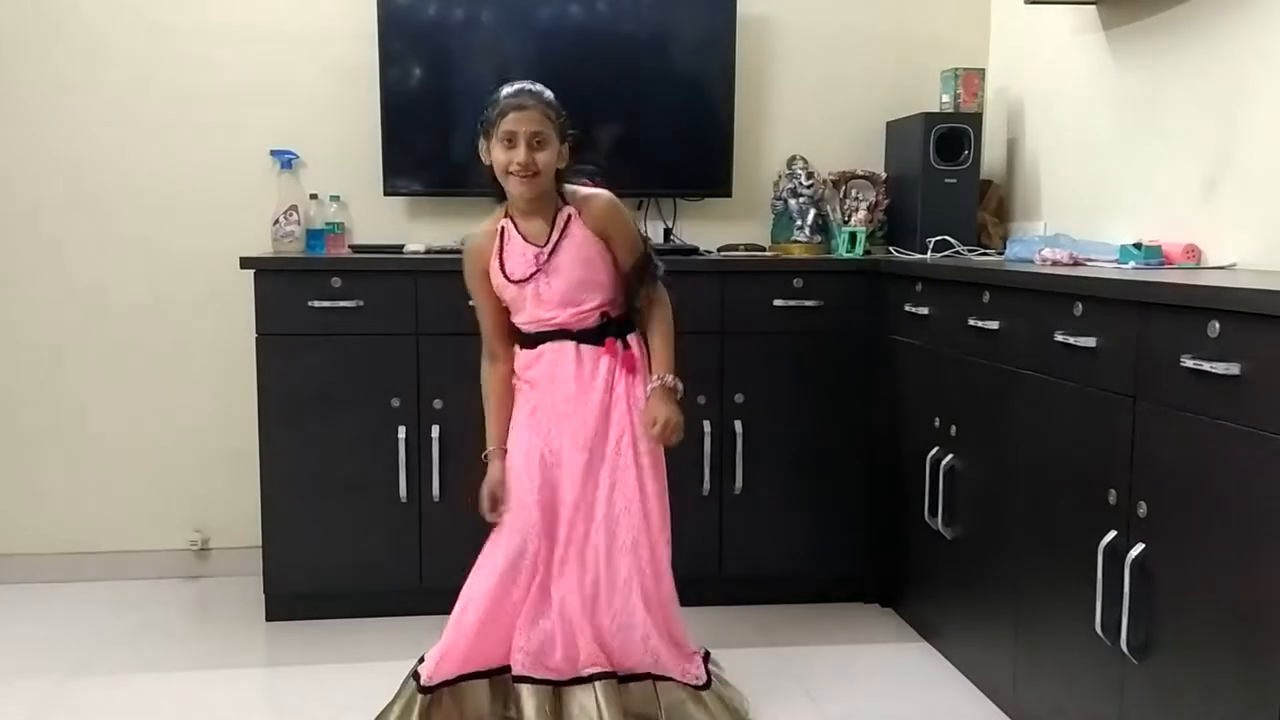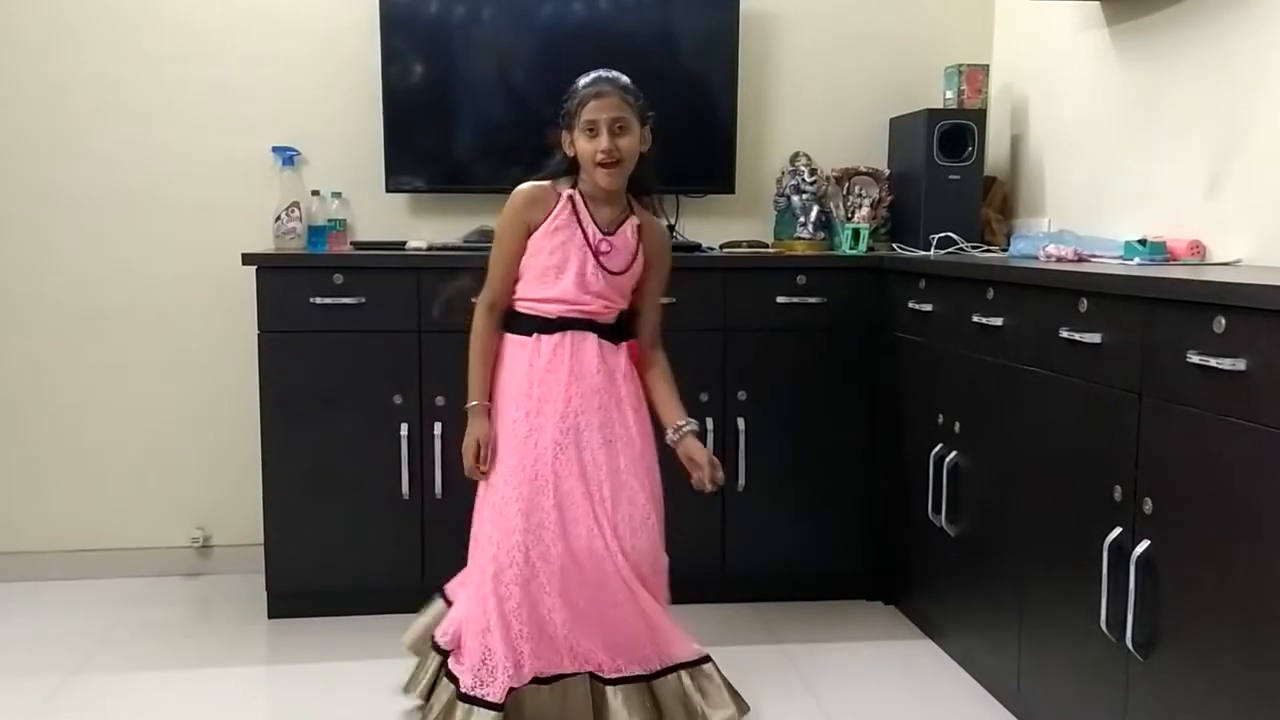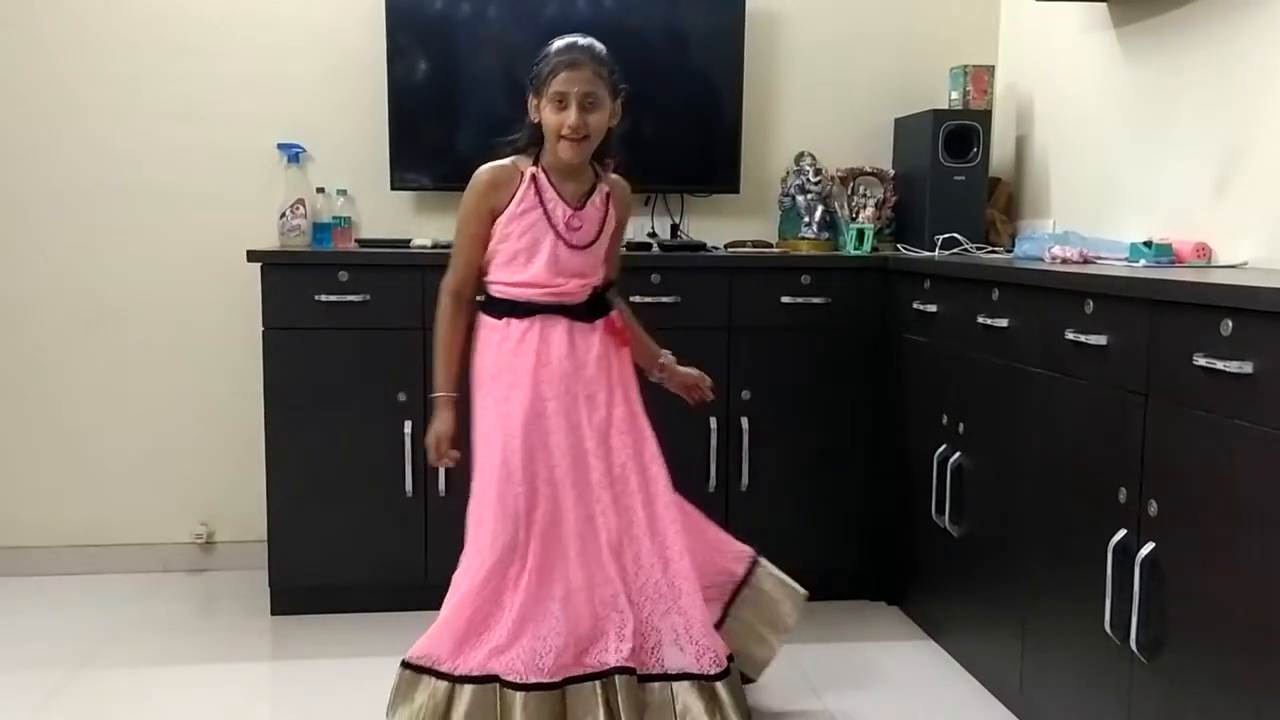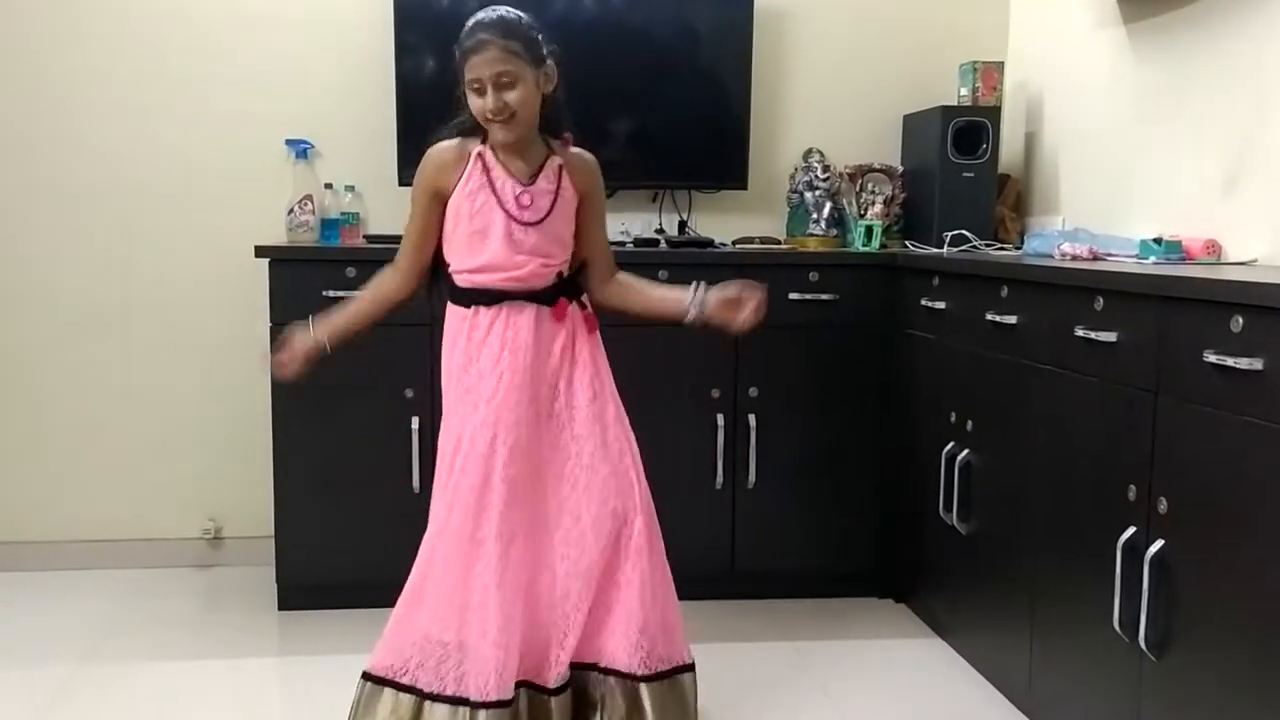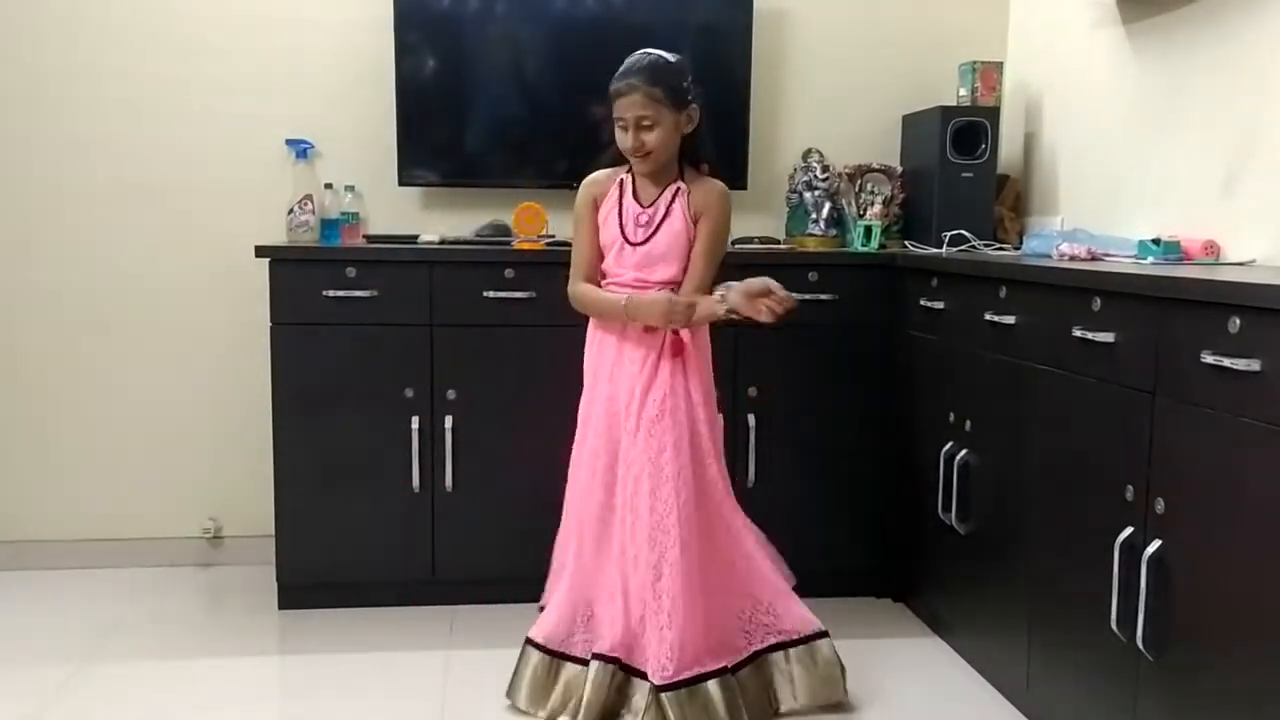
dt=1s
person 1, frame 1
left shoulder: (599, 209)
right shoulder: (484, 246)
left elbow: (653, 296)
right elbow: (497, 354)
left wrist: (663, 390)
right wrist: (497, 453)
left hip: (612, 392)
right hip: (538, 403)
left knee: (619, 555)
right knee: (522, 552)
person 1, frame 2
left shoulder: (651, 233)
right shoulder: (534, 201)
left elbow: (646, 344)
right elbow: (490, 308)
left wrist: (681, 432)
right wrist: (479, 411)
left hip: (610, 393)
right hip: (533, 385)
left knee: (625, 542)
right knee: (520, 542)
person 1, frame 3
left shoulder: (616, 195)
right shoulder: (496, 182)
right elbow: (456, 294)
left wrist: (663, 366)
right wrist: (445, 402)
left hip: (595, 368)
right hip: (514, 370)
left knee: (633, 521)
right knee: (515, 531)
person 1, frame 4
left shoulder: (579, 169)
right shoulder: (445, 163)
left elbow: (603, 280)
right elbow: (406, 271)
left wrist: (700, 303)
right wrist: (321, 333)
left hip: (565, 354)
right hip: (481, 355)
left knee: (603, 512)
right knee: (484, 521)
person 1, frame 5
left shoulder: (707, 197)
right shoulder: (597, 189)
left elbow: (695, 294)
right elbow: (579, 288)
left wrist: (736, 298)
right wrist: (639, 304)
left hip: (675, 361)
right hip: (612, 359)
left knee: (676, 509)
right knee: (604, 505)
right ankle: (600, 663)
